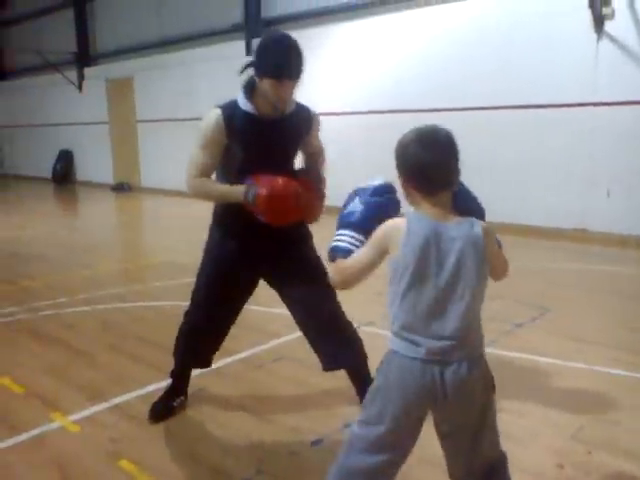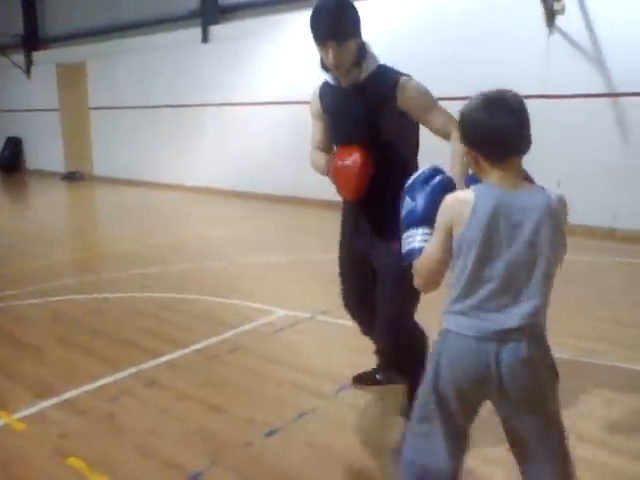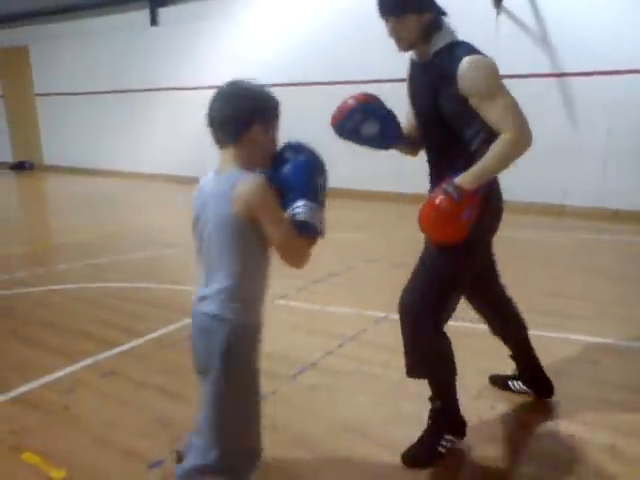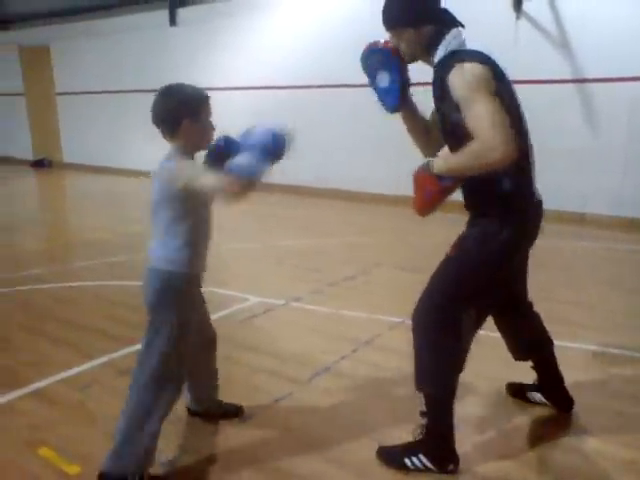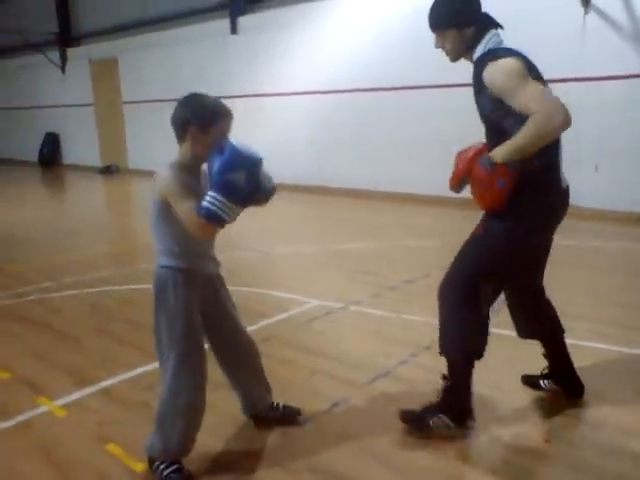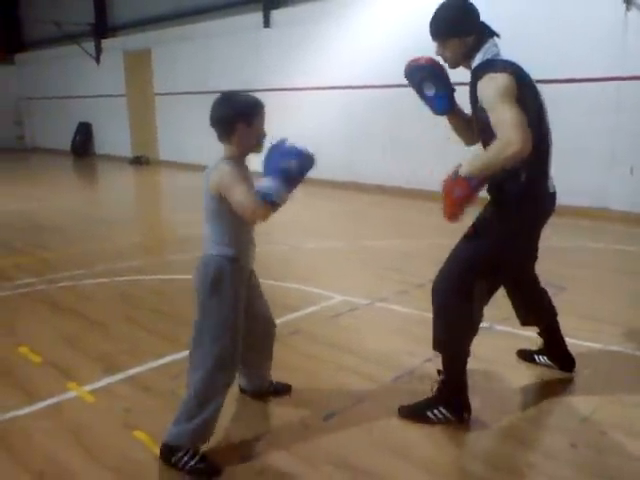
dt=0.7s
person 1, frame 1
left shoulder: (305, 119)
right shoulder: (223, 121)
left elbow: (313, 163)
right elbow: (196, 182)
left wrist: (312, 187)
right wrist: (242, 192)
left hip: (287, 236)
right hip: (233, 238)
left knee: (327, 316)
right knee: (200, 319)
right ankle: (177, 388)
person 1, frame 2
left shoulder: (399, 88)
right shoulder: (324, 96)
left elbow: (457, 133)
right elbow: (318, 153)
left wrist: (459, 187)
right wrist: (332, 167)
left hip: (398, 217)
right hip: (357, 213)
left knee: (395, 316)
right knee: (357, 301)
right ankle: (393, 363)
person 1, frame 3
left shoulder: (468, 65)
right shoulder: (419, 69)
left elbow: (518, 133)
left wrist: (466, 183)
right wrist: (387, 134)
left hip: (470, 204)
right hip: (453, 202)
left knee: (418, 307)
right knee: (485, 291)
left ankle: (448, 422)
right ankle: (534, 377)
person 1, frame 4
left shoulder: (465, 72)
right shoulder: (454, 71)
left elbow: (498, 149)
right elbow: (434, 142)
left wrist: (439, 167)
right wrist: (400, 101)
left hip: (501, 216)
right hip: (514, 211)
left knee: (436, 317)
right knee: (509, 303)
left ankle: (437, 447)
right ankle: (553, 390)
person 1, frame 5
left shoulder: (497, 67)
right shoulder: (502, 63)
left elbow: (555, 117)
left wrist: (497, 156)
right wrist: (494, 156)
left hip: (527, 201)
right hip: (539, 196)
left knee: (460, 291)
right knee: (523, 287)
left ankle: (454, 406)
right ankle: (564, 377)
person 1, frame 6
left shoulder: (494, 79)
right shoulder: (493, 74)
left elbow: (515, 145)
right elbow: (475, 135)
left wrist: (466, 173)
right wrist: (444, 104)
left hip: (517, 202)
right hip: (528, 198)
left knee: (452, 287)
right knee: (519, 276)
left ankle: (452, 399)
right ankle: (557, 352)
person 2, frame 1
left shoulder: (396, 231)
right shoulder: (480, 234)
left elbow: (339, 278)
right elbow: (499, 272)
left hip: (406, 367)
right hip: (465, 370)
person 2, frame 2
left shoulder: (457, 204)
right shoulder: (554, 205)
left elbow: (425, 280)
left wrist: (419, 225)
left hip: (462, 349)
right hip: (523, 353)
person 2, frame 3
left shoulder: (208, 183)
right shoulder: (252, 187)
right elbow: (297, 255)
right wrist: (305, 197)
left hip: (209, 319)
right hip: (228, 330)
left knee: (225, 410)
right knee: (230, 448)
person 2, frame 4
left shoulder: (175, 165)
right shoulder: (183, 168)
left elbow: (197, 205)
right elbow: (232, 187)
left wrist: (219, 163)
left hip: (181, 278)
right hip: (173, 281)
left knee: (201, 341)
right knee: (160, 373)
left ankle: (204, 402)
person 2, frame 5
left shoulder: (198, 174)
right shoulder: (171, 179)
left elbow: (212, 224)
right elbow: (202, 228)
left wrist: (242, 192)
right wrist: (226, 185)
left hip: (207, 276)
right hip: (177, 281)
left knee: (238, 347)
right knee: (185, 372)
left ankle: (261, 407)
person 2, frame 6
left shoulder: (238, 168)
right shoulder: (226, 172)
left elbow: (255, 207)
right elbow: (256, 212)
left wrist: (281, 177)
right wrist: (279, 174)
left hip: (239, 267)
right hip: (223, 270)
left knee: (260, 328)
right knee: (218, 356)
left ankle: (256, 383)
right ankle: (180, 443)
